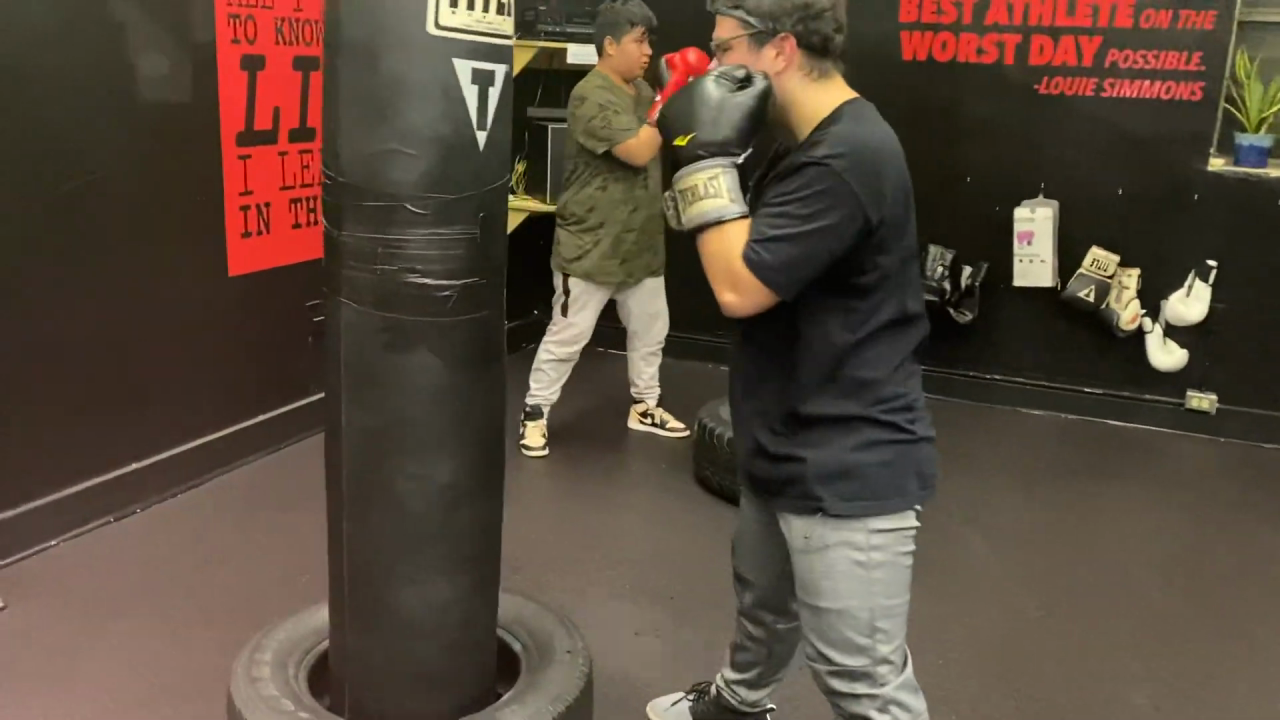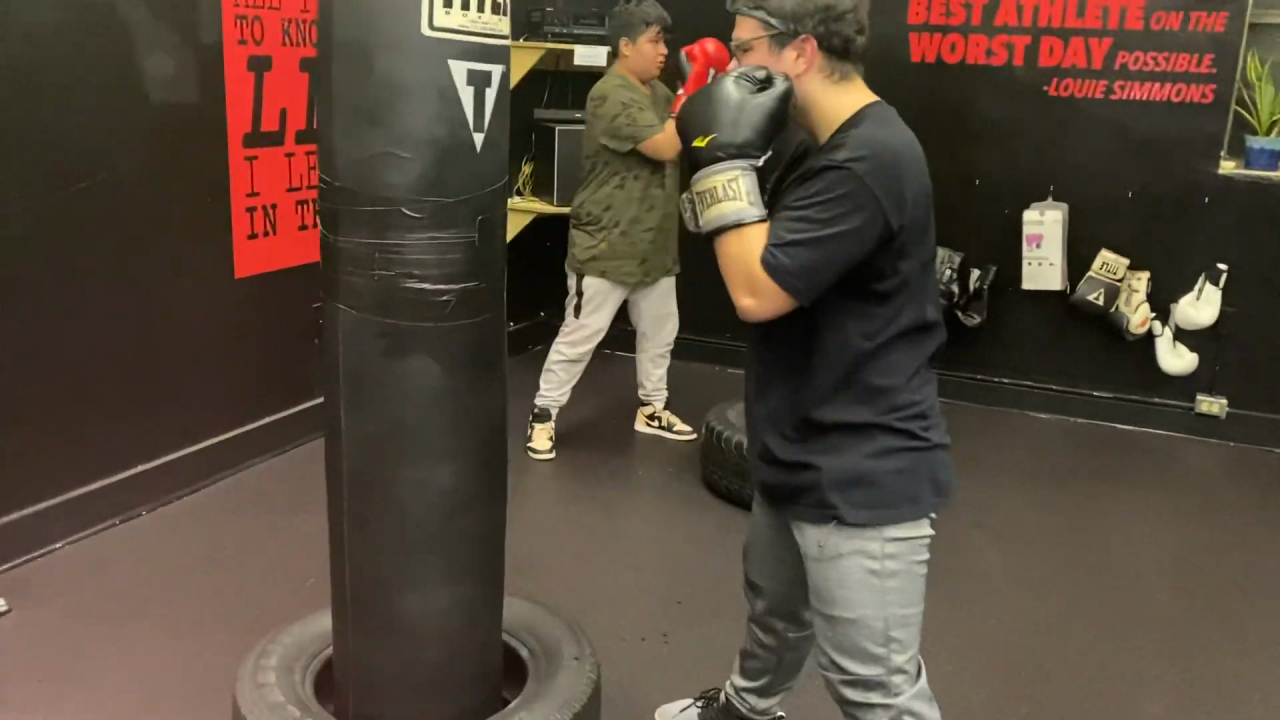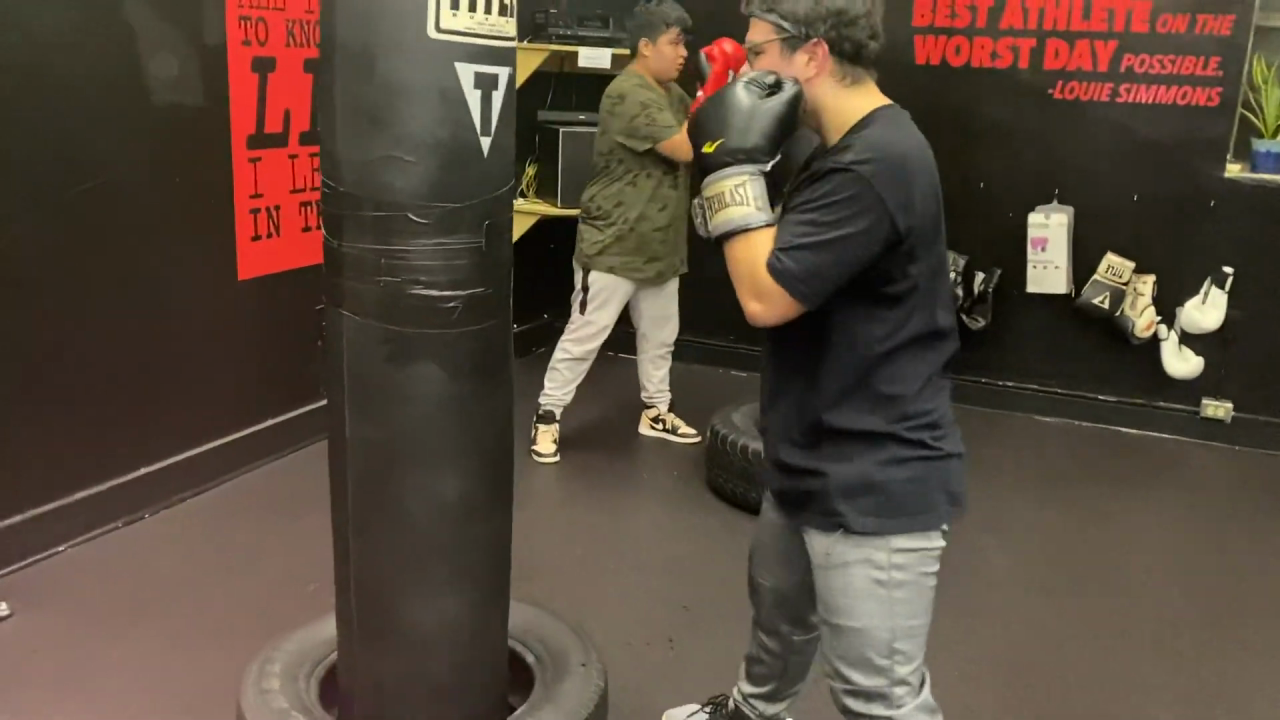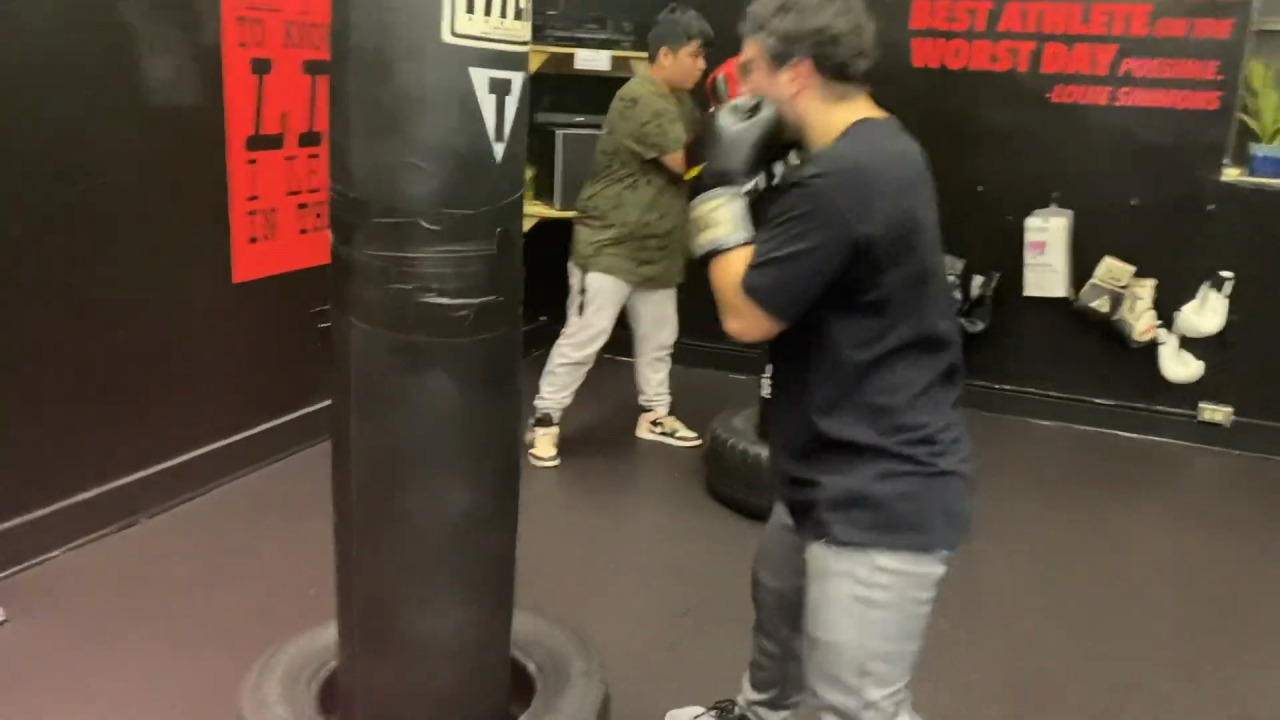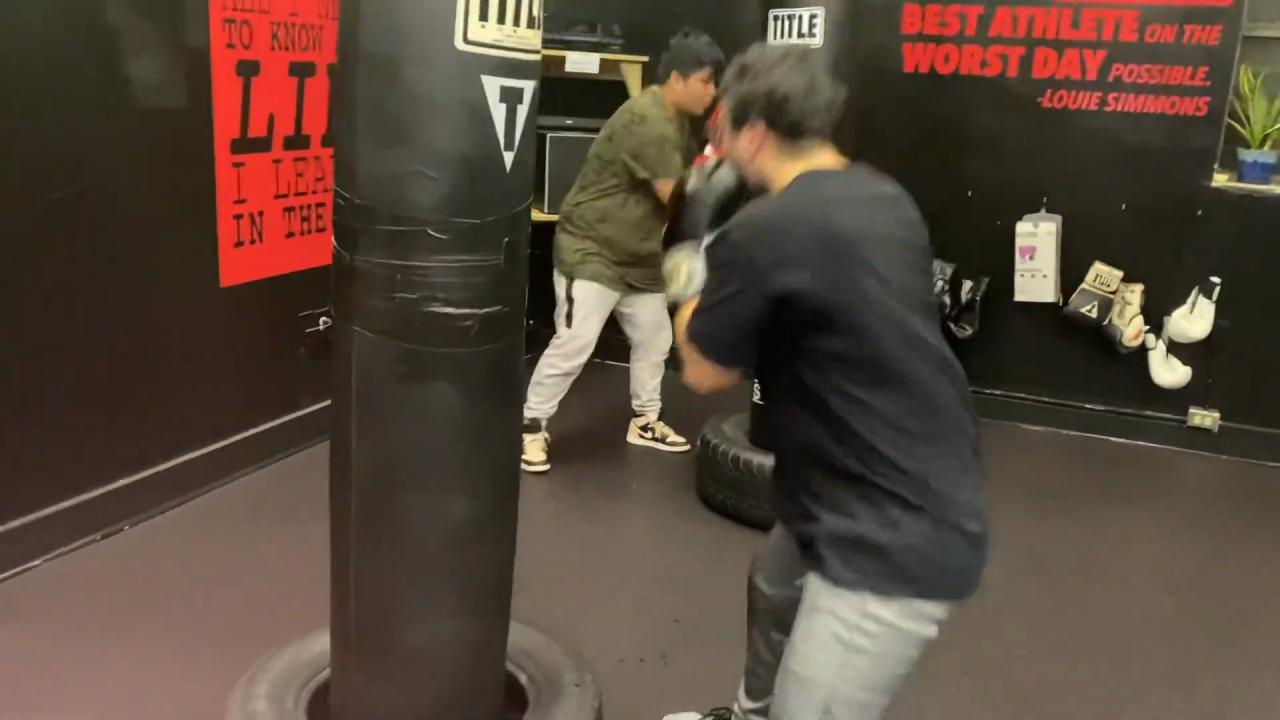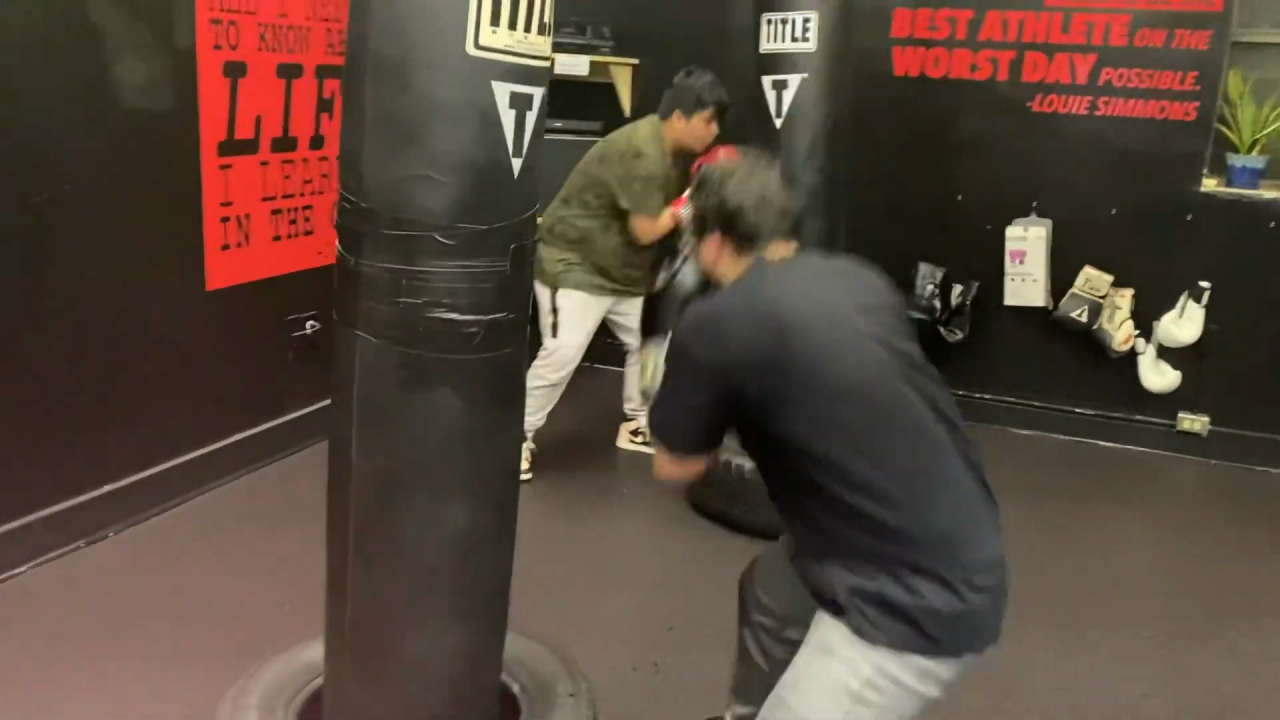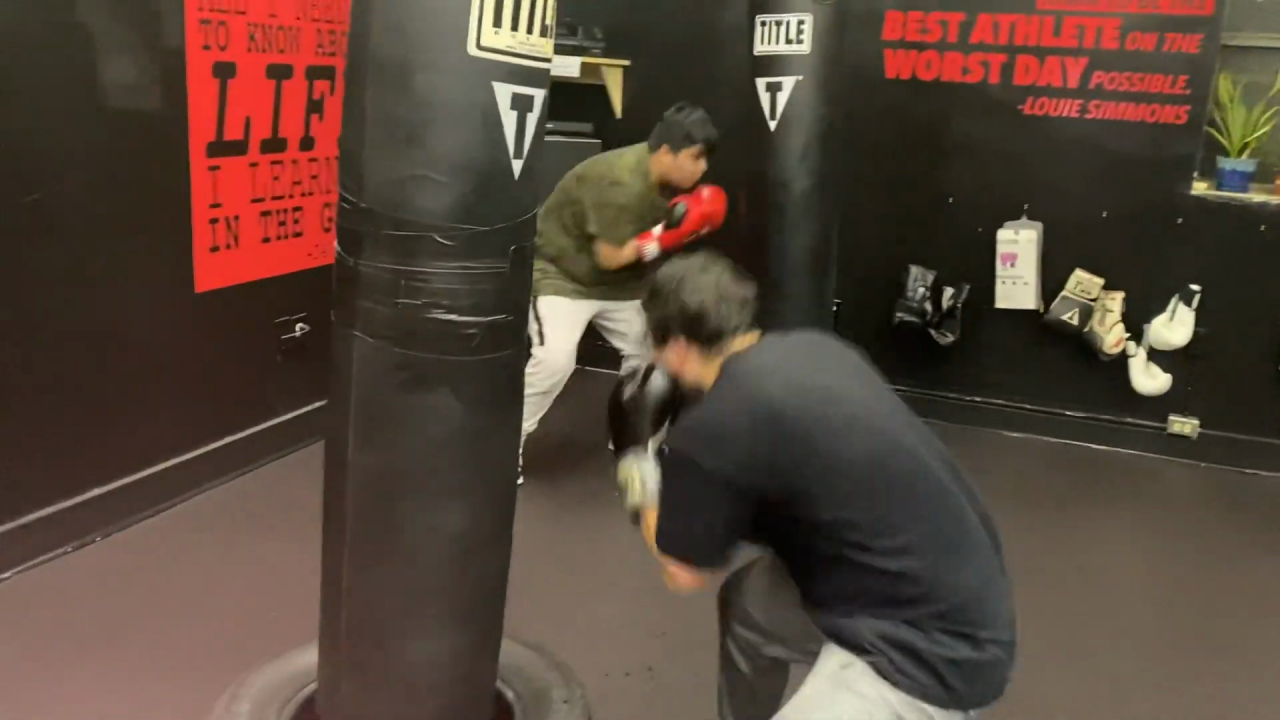
dt=0.1s
person 1, frame 1
left shoulder: (847, 158)
right shoulder: (825, 141)
left elbow: (739, 289)
right elbow: (757, 252)
left wrist: (706, 158)
right wrist: (704, 154)
left hip: (847, 467)
right hip: (791, 449)
right knee: (763, 594)
person 1, frame 2
left shoulder: (868, 161)
right shoulder: (846, 143)
left elbow: (756, 292)
right elbow: (771, 256)
left wrist: (724, 160)
right wrist: (723, 157)
left hip: (863, 476)
right hip: (804, 454)
right knee: (774, 602)
person 1, frame 3
left shoulder: (875, 164)
right shoulder: (871, 141)
left elbow: (764, 299)
right elbow: (791, 256)
left wrist: (733, 166)
right wrist: (744, 160)
left hip: (877, 477)
right hip: (820, 459)
right knee: (779, 594)
person 1, frame 4
left shoulder: (844, 176)
right shoulder: (881, 149)
left elbow: (747, 316)
right elbow: (792, 265)
left wrist: (722, 186)
right wrist: (735, 179)
left hip: (879, 490)
right hip: (832, 466)
right knee: (780, 596)
person 1, frame 5
left shoulder: (763, 229)
right shoulder: (883, 197)
left elbow: (704, 371)
left hip: (901, 534)
right hip: (899, 500)
right knee: (773, 594)
person 1, frame 6
left shoulder: (718, 326)
right shoulder: (855, 279)
left elbow: (675, 463)
left wrist: (663, 344)
left hip: (920, 595)
right knee: (768, 591)
person 1, frame 7
left shoulder: (717, 434)
right shoulder: (811, 348)
left elbow: (685, 570)
left wrist: (638, 458)
left hip: (935, 643)
right knee: (745, 601)
person 2, frame 1
left shoulder: (640, 90)
right shoulder: (591, 96)
right elbow: (641, 151)
right wrist: (672, 95)
left hip: (639, 241)
right hip: (591, 243)
left knee: (650, 328)
right knee: (568, 334)
left ankle: (645, 406)
right ankle: (535, 413)
person 2, frame 2
left shoulder: (656, 89)
right shoulder: (609, 96)
right elbow: (665, 147)
left wrist: (710, 90)
right wrist: (692, 90)
left hip: (653, 241)
right hip: (606, 244)
left knee: (660, 330)
right knee: (581, 334)
left ankle: (652, 409)
right ankle: (543, 415)
person 2, frame 3
left shoulder: (668, 90)
right shoulder: (630, 95)
right elbow: (685, 148)
left wrist: (715, 88)
right wrist: (712, 90)
left hip: (660, 241)
right hip: (614, 242)
left knee: (661, 334)
right knee: (586, 333)
left ankle: (656, 412)
right ankle: (547, 417)
person 2, frame 4
left shoulder: (673, 97)
right shoulder: (641, 99)
right elbow: (685, 163)
left hip: (654, 244)
right hip: (609, 243)
left knee: (659, 336)
right knee: (584, 338)
left ankle: (654, 414)
right ankle: (545, 420)
person 2, frame 5
left shoulder: (672, 116)
right shoulder: (647, 120)
left elbow: (675, 182)
right elbow: (672, 191)
left hip: (638, 257)
right hip: (591, 250)
left knee: (655, 339)
right knee: (573, 346)
left ankle: (644, 419)
right ankle: (532, 427)
person 2, frame 6
left shoulder: (666, 146)
right shoulder: (642, 153)
left elbow: (664, 209)
right elbow: (646, 230)
left hip: (623, 268)
right hip: (573, 260)
right knee: (562, 354)
left ankle: (635, 425)
right ankle: (518, 435)
person 2, frame 7
left shoulder: (663, 184)
right shoulder: (620, 181)
left elbow: (651, 242)
right elbow: (609, 257)
left wrist: (685, 226)
right wrist: (670, 234)
right hip: (558, 273)
left knee: (646, 348)
right knee: (552, 361)
